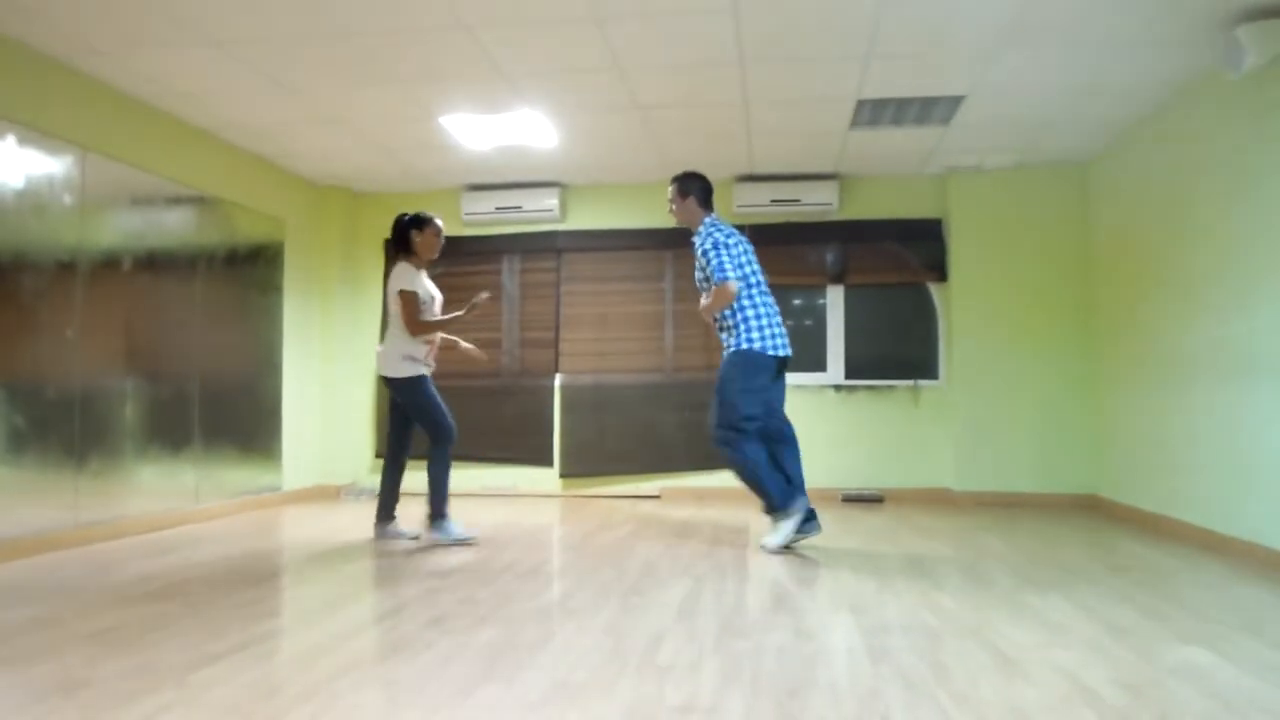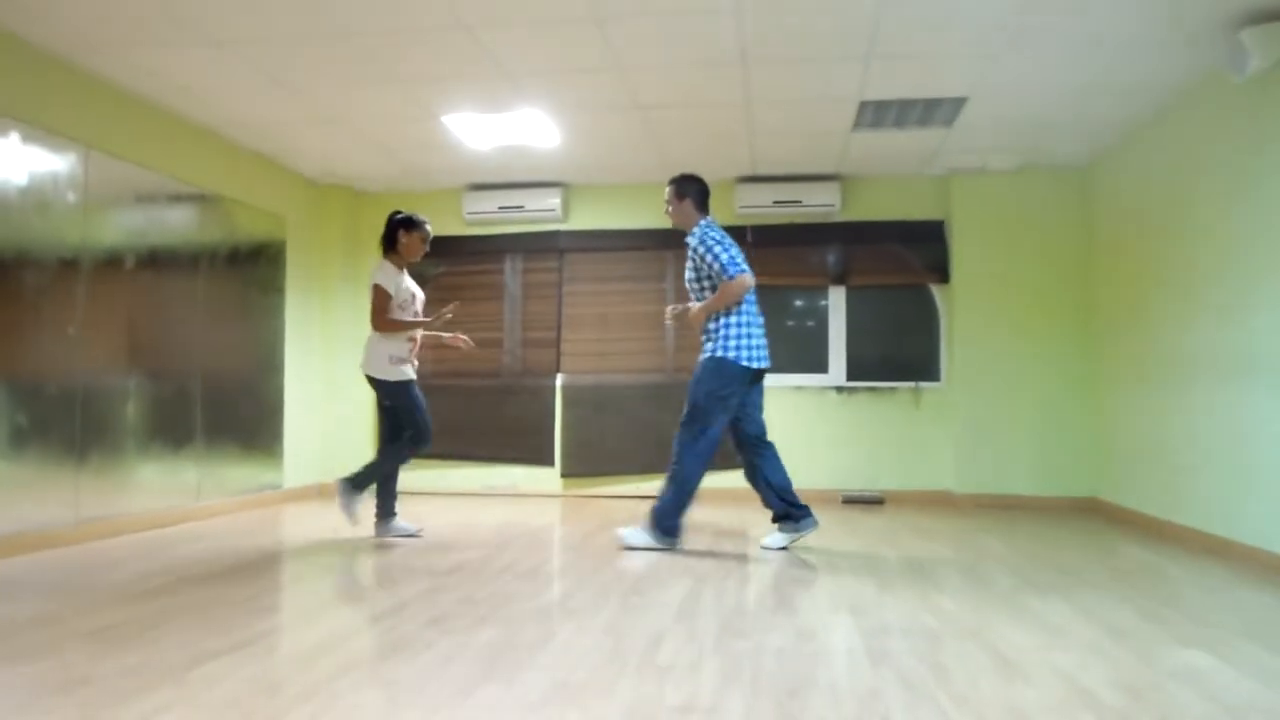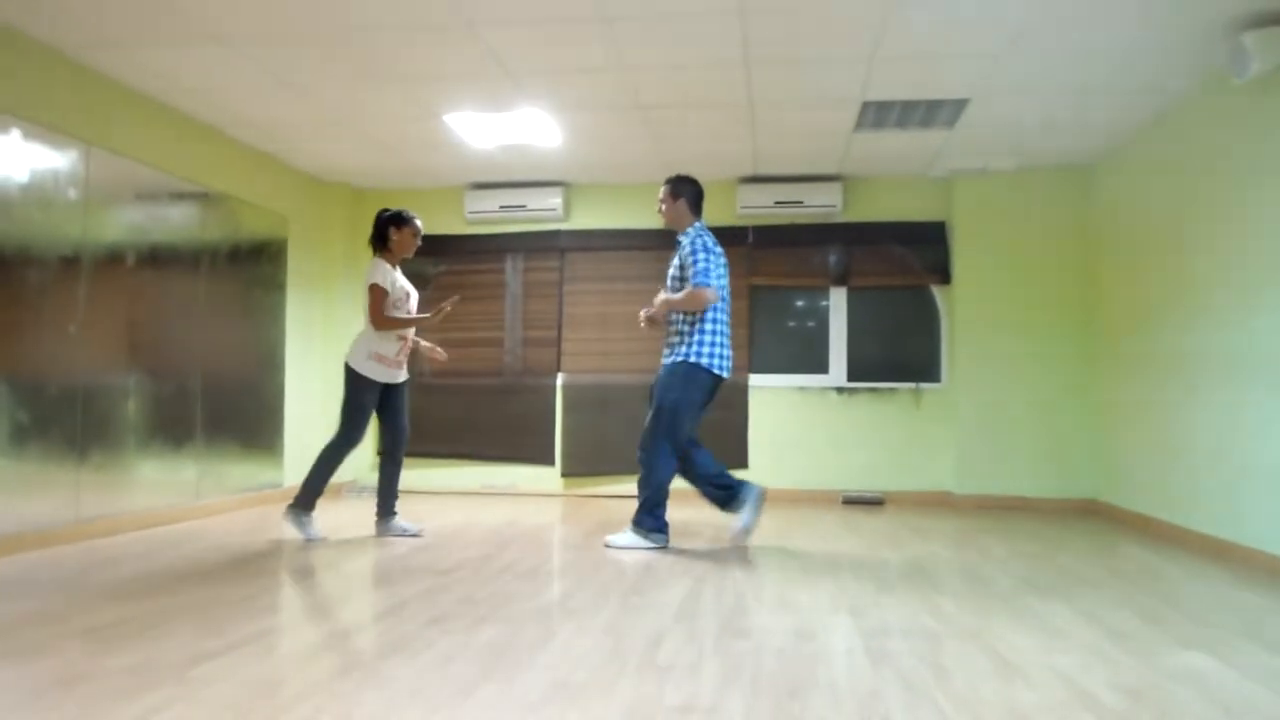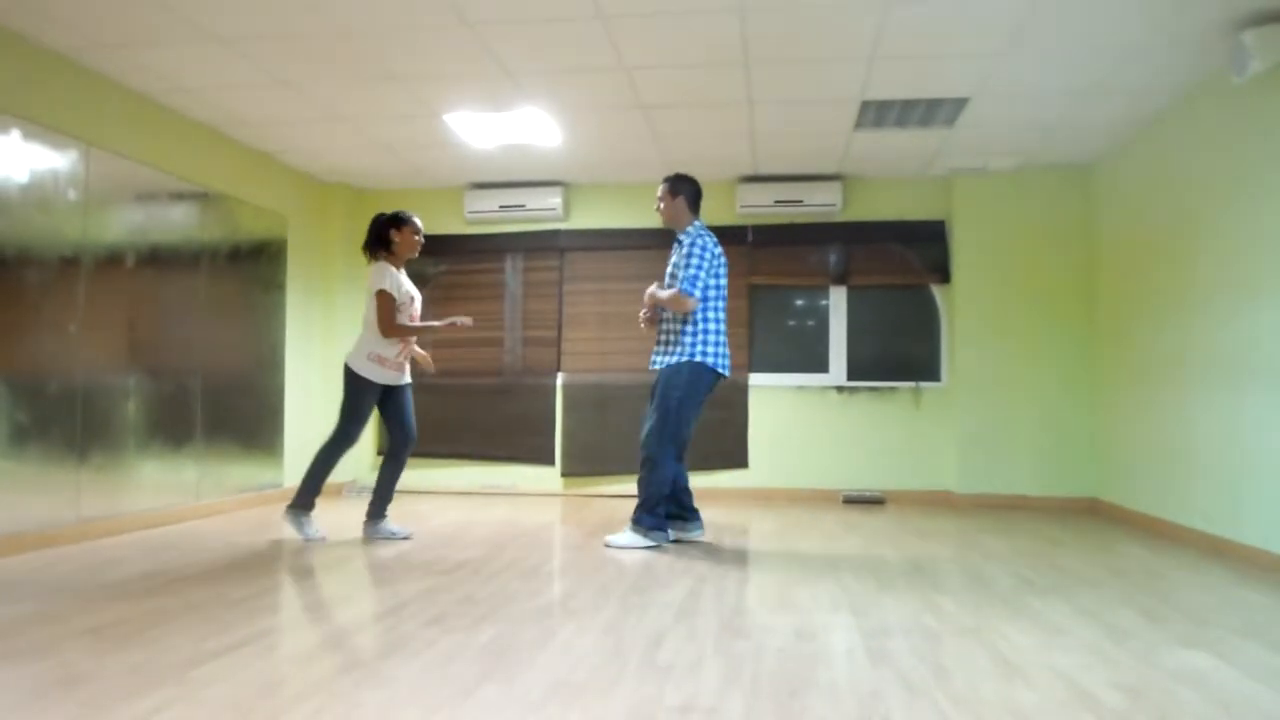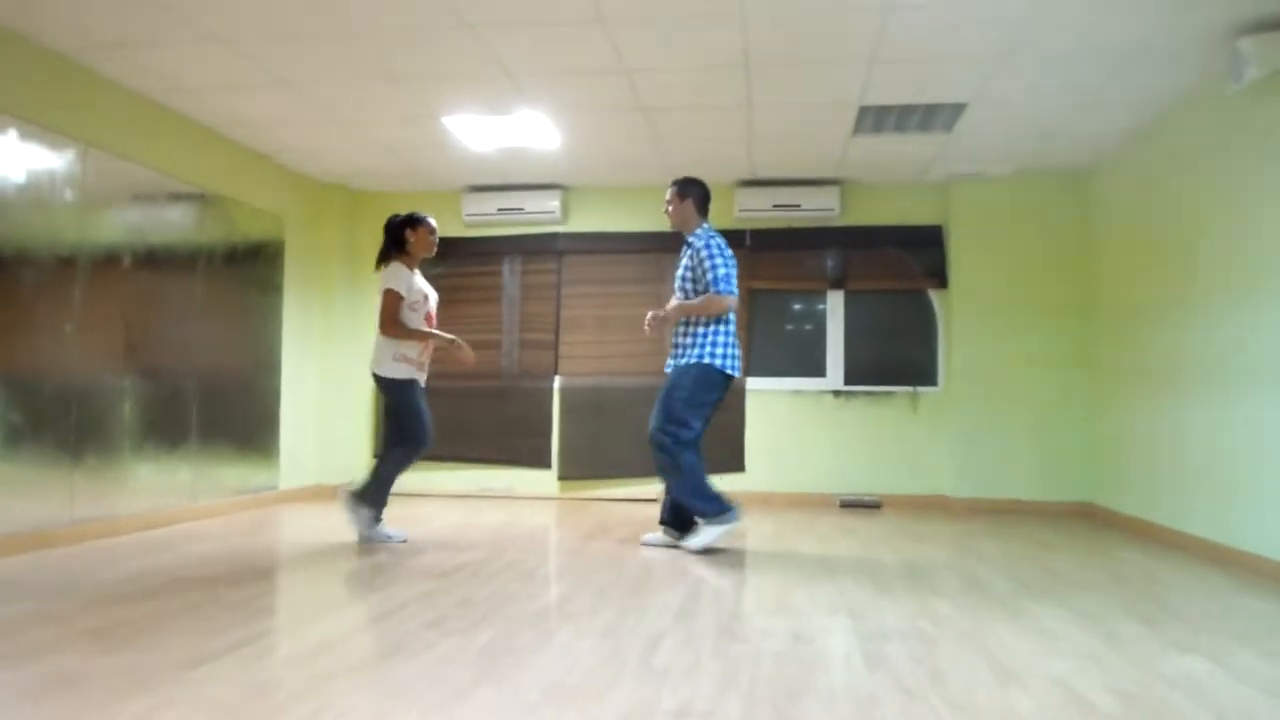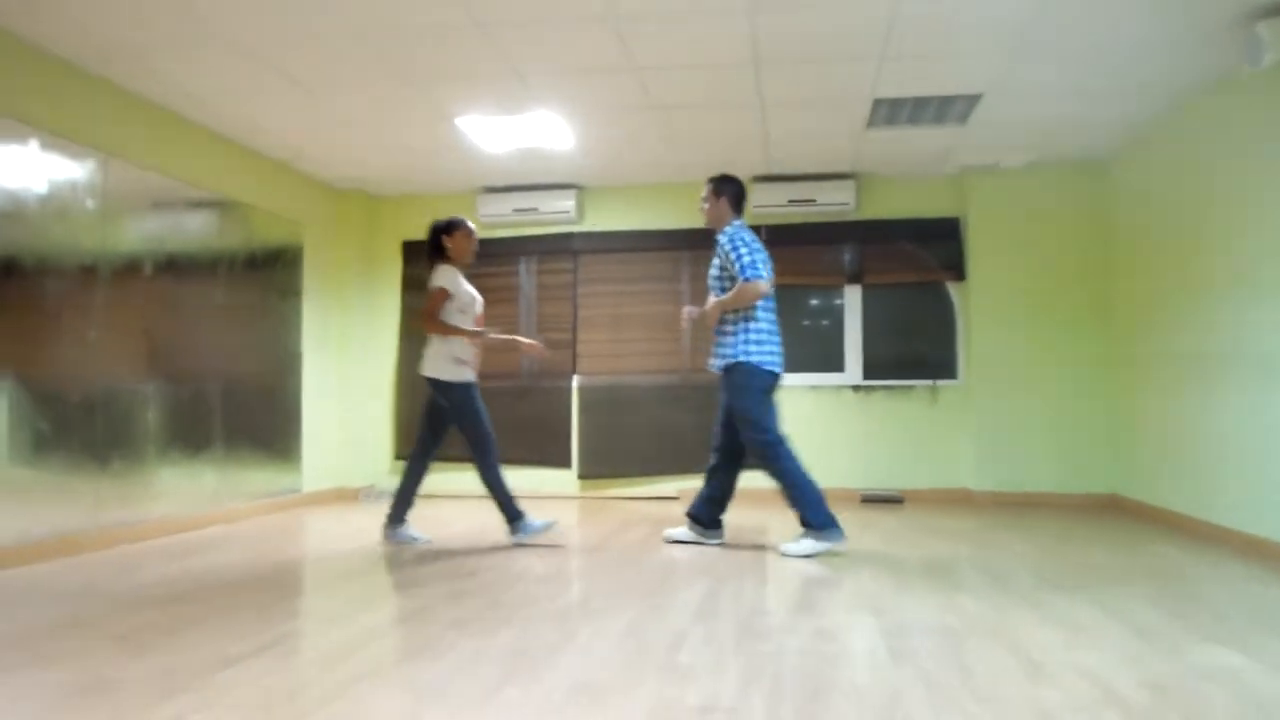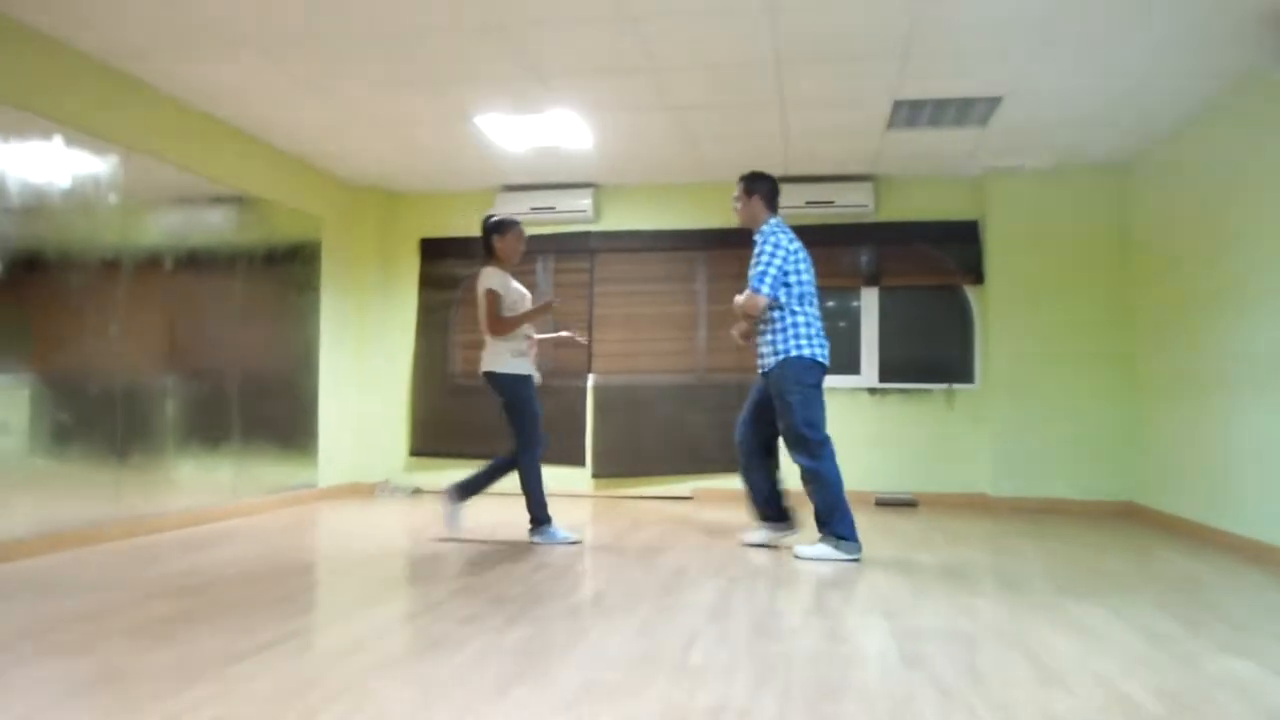
dt=0.2s
person 1, frame 1
left shoulder: (709, 238)
right shoulder: (729, 235)
left elbow: (729, 288)
left wrist: (708, 309)
right wrist: (715, 305)
left hip: (749, 347)
right hip: (767, 345)
left knee: (730, 431)
right knee: (772, 432)
left ankle: (785, 503)
right ankle: (798, 516)
person 1, frame 2
left shoulder: (706, 240)
right shoulder: (711, 239)
left elbow: (743, 281)
left wrist: (702, 309)
right wrist: (688, 312)
left hip: (726, 352)
right hip: (746, 353)
left knee: (694, 438)
right knee: (751, 439)
left ankle: (663, 528)
right ankle: (793, 517)
person 1, frame 3
left shoulder: (697, 243)
right shoulder: (694, 244)
left elbow: (704, 295)
left wrist: (667, 302)
right wrist: (660, 315)
left hip: (694, 358)
right hip: (698, 359)
left knee: (659, 440)
right knee: (677, 442)
left ankle: (649, 528)
right ankle: (737, 495)
person 1, frame 4
left shoulder: (698, 243)
right shoulder: (688, 244)
left elbow: (685, 301)
left wrist: (654, 295)
right wrist: (657, 315)
left hip: (694, 358)
right hip: (680, 358)
left knee: (660, 440)
right knee: (663, 439)
left ankle: (649, 526)
right ankle: (682, 518)
person 1, frame 5
left shoulder: (708, 245)
right shoulder: (695, 248)
left elbow: (725, 301)
left wrist: (679, 308)
right wrist: (667, 318)
left hip: (706, 360)
right hip: (694, 360)
left knee: (666, 434)
right knee: (680, 440)
left ankle: (715, 511)
right ankle: (679, 524)
person 1, frame 6
left shoulder: (734, 240)
right shoulder: (735, 242)
left elbow: (757, 286)
left wrist: (717, 305)
right wrist: (704, 314)
left hip: (747, 358)
right hip: (742, 359)
left knee: (764, 442)
right knee: (728, 444)
left ankle: (822, 527)
right ankle: (704, 523)
person 1, frame 7
left shoulder: (771, 240)
right shoulder: (780, 239)
left elbow: (754, 302)
left wrist: (740, 303)
right wrist: (752, 326)
left hip: (793, 356)
right hip: (784, 358)
left knee: (808, 445)
right knee: (752, 434)
left ankle: (839, 537)
right ankle: (775, 518)
person 2, frame 1
left shoulder: (421, 275)
right shoulder: (404, 273)
right elbow: (414, 327)
left wrist: (457, 342)
right wrist: (464, 313)
left hip: (413, 370)
right hip: (402, 369)
left knee: (398, 446)
right knee: (444, 434)
left ankle: (385, 521)
right ankle: (438, 520)
person 2, frame 2
left shoulder: (402, 276)
right shoulder: (385, 272)
right elbow: (380, 323)
left wrist: (443, 336)
right wrist: (429, 322)
left hip: (400, 369)
right hip: (388, 369)
left knee: (396, 439)
right knee: (420, 433)
left ankle: (386, 517)
right ankle: (354, 485)
person 2, frame 3
left shoulder: (397, 273)
right shoulder: (381, 269)
right elbow: (379, 321)
left wrist: (419, 344)
right wrist: (429, 318)
left hip: (394, 371)
right hip: (368, 368)
left knee: (397, 441)
right knee: (349, 437)
left ankle: (386, 517)
right ankle: (301, 508)
person 2, frame 4
left shoulder: (401, 275)
right shoulder: (384, 273)
right elbow: (387, 329)
left wrist: (414, 349)
right wrist: (441, 325)
left hip: (396, 375)
right hip: (369, 370)
left knee: (404, 440)
right knee: (344, 438)
left ankle: (376, 518)
right ankle: (300, 507)
person 2, frame 5
left shoulder: (417, 276)
right shoulder: (397, 272)
right elbow: (388, 326)
left wrist: (448, 342)
right wrist: (440, 338)
left hip: (412, 372)
right hip: (394, 370)
left knee: (401, 442)
right knee: (418, 439)
left ankle: (370, 521)
right ankle: (363, 500)
person 2, frame 6
left shoulder: (458, 281)
right shoulder: (445, 275)
left elbow: (471, 335)
right elbow: (428, 321)
left wrist: (516, 341)
right wrist: (469, 332)
left hip: (455, 376)
right hip: (449, 375)
left knee: (426, 447)
right knee: (483, 445)
left ankle: (396, 522)
right ankle: (516, 523)
person 2, frame 7
left shoulder: (506, 280)
right shoulder: (492, 276)
right elbow: (496, 328)
left wrist: (557, 336)
right wrist: (536, 312)
left hip: (517, 370)
right hip: (507, 370)
left knee: (525, 446)
right knee: (531, 443)
left ankle: (461, 493)
right ankle: (541, 525)
